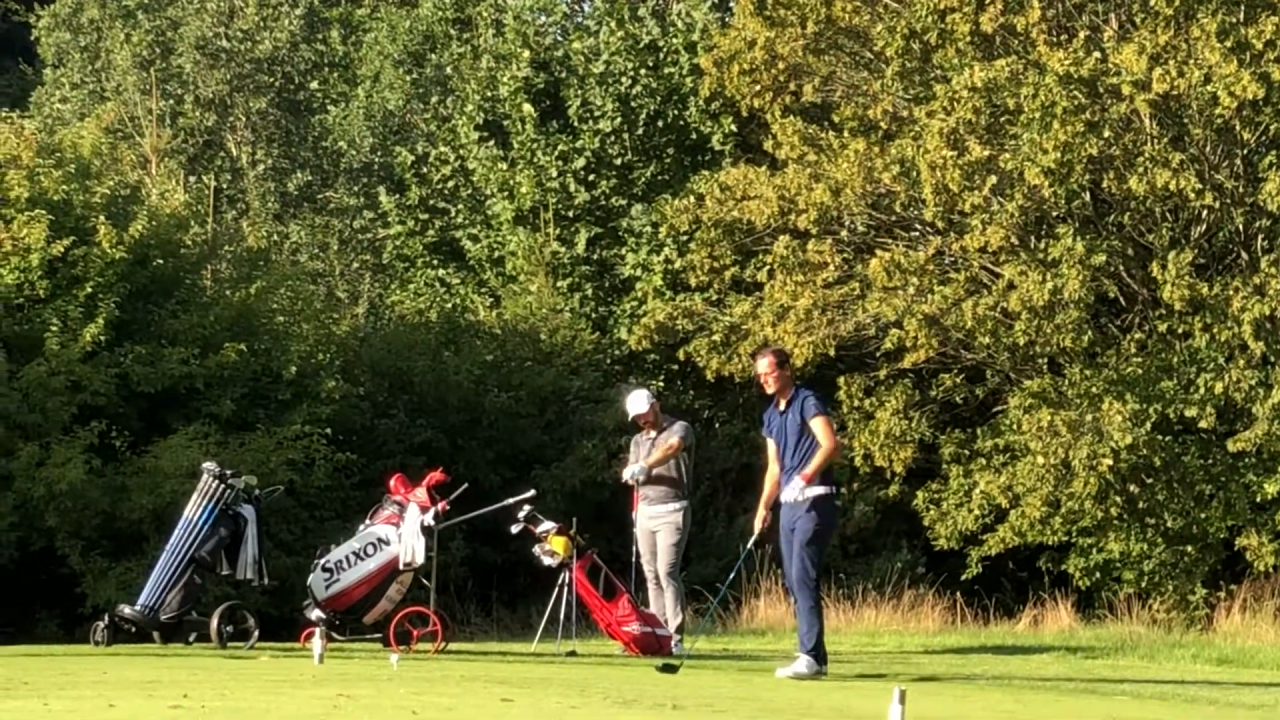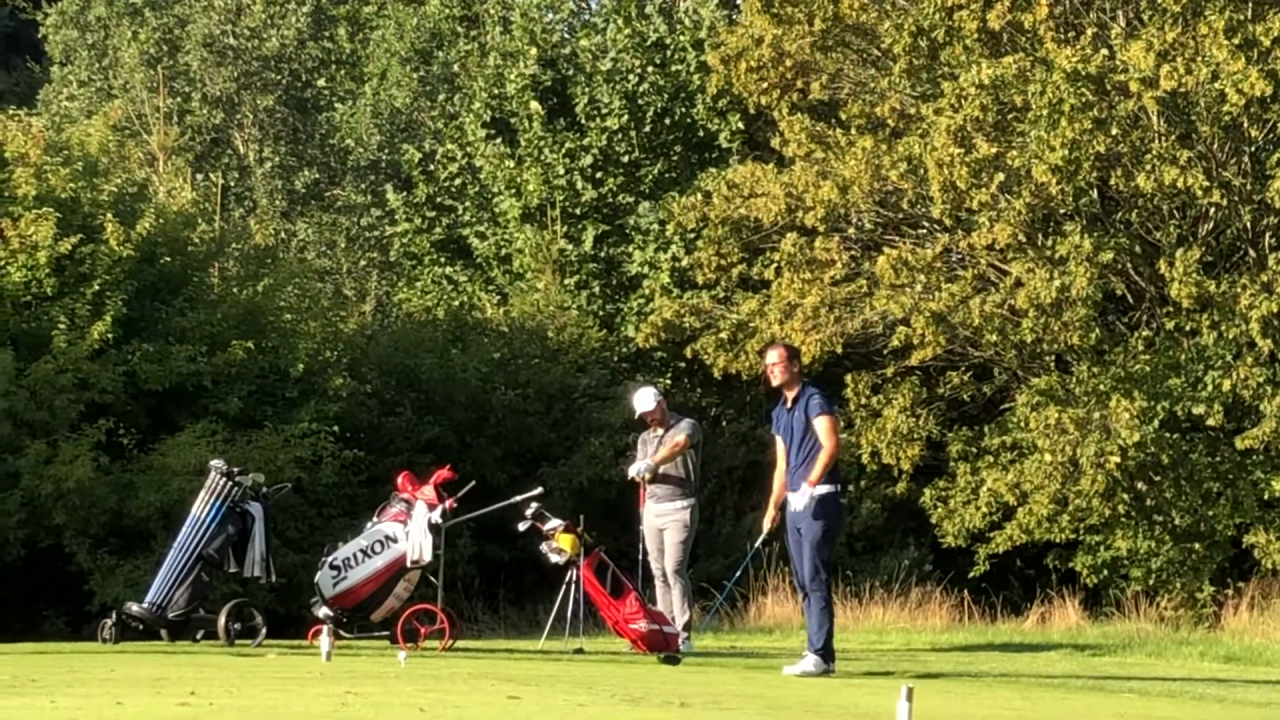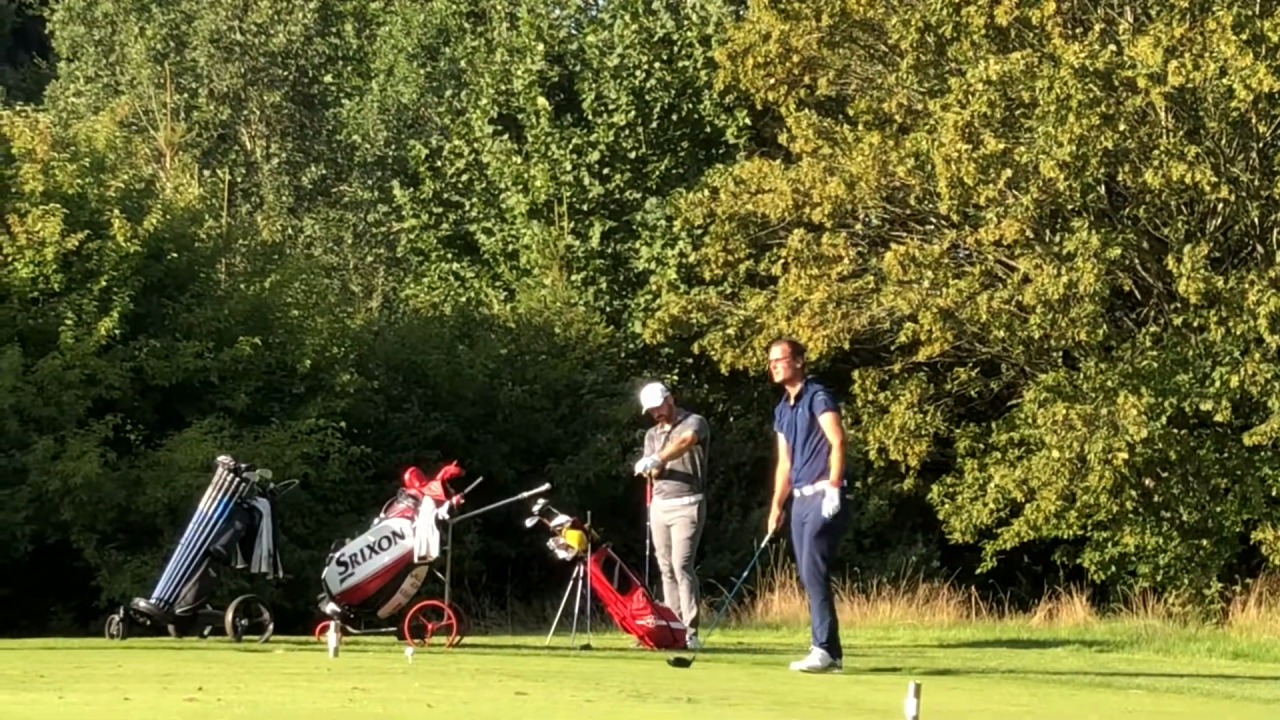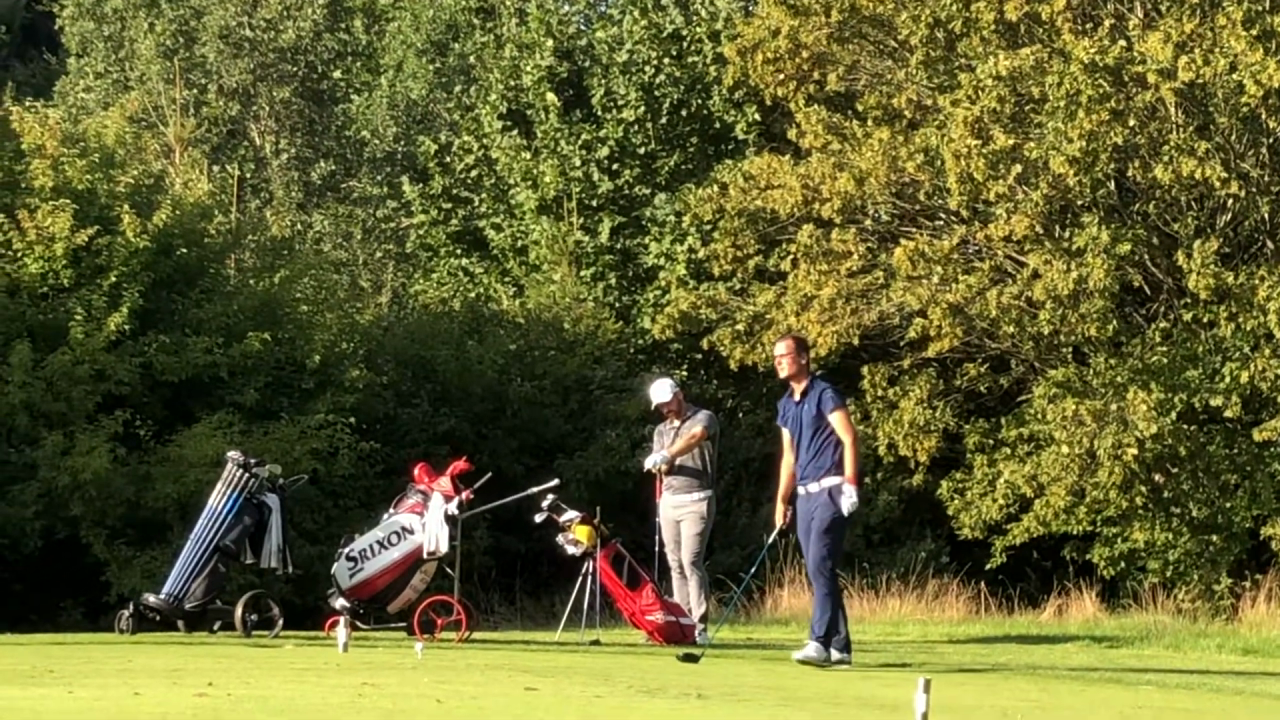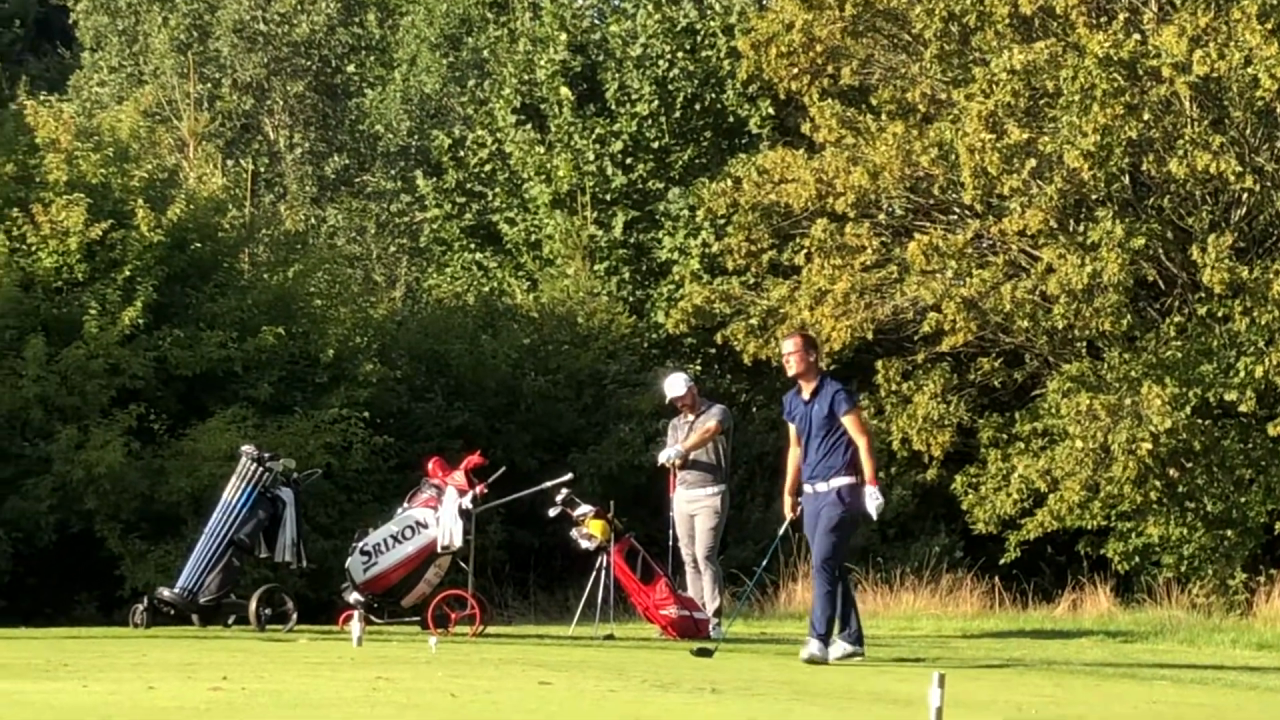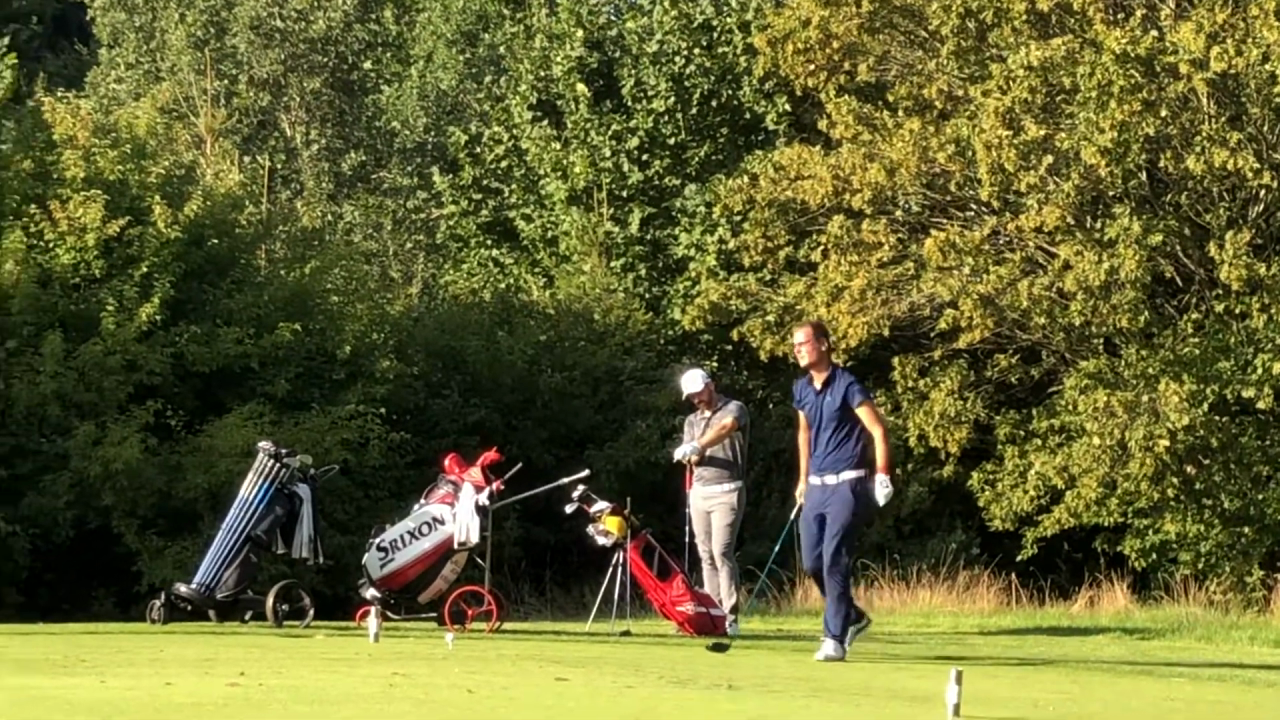
dt=0.2s
person 1, frame 1
left shoulder: (808, 401)
right shoulder: (770, 415)
left elbow: (830, 445)
left wrist: (803, 479)
right wrist: (763, 507)
left hip: (814, 501)
right hip: (789, 506)
left knee: (805, 578)
right knee: (795, 583)
left ankle: (810, 657)
right ankle: (815, 657)
person 1, frame 2
left shoulder: (814, 399)
right shoulder: (779, 413)
left elbow: (831, 445)
left wrist: (810, 485)
right wrist: (772, 506)
left hip: (819, 500)
right hip: (796, 505)
left knee: (815, 579)
right knee: (804, 582)
left ankle: (819, 655)
right ankle: (821, 655)
person 1, frame 3
left shoulder: (818, 396)
right shoulder: (782, 409)
left elbow: (838, 442)
left wrist: (833, 487)
right wrist: (776, 505)
left hip: (823, 497)
right hip: (800, 500)
left knee: (814, 571)
right knee: (809, 576)
left ankle: (824, 649)
right ankle: (830, 651)
person 1, frame 4
left shoulder: (824, 393)
right shoulder: (784, 405)
left elbow: (849, 439)
left wrist: (850, 484)
right wrist: (781, 500)
left hip: (830, 492)
right hip: (805, 496)
left knee: (819, 565)
right knee: (819, 570)
left ankle: (820, 642)
right ankle: (839, 646)
person 1, frame 5
left shoulder: (835, 393)
right shoulder: (791, 401)
left elbow: (862, 440)
left wrist: (870, 485)
right wrist: (789, 492)
left hip: (839, 491)
right hip: (811, 495)
left knee: (824, 563)
right knee: (831, 567)
left ankle: (818, 641)
right ankle: (851, 639)
person 1, frame 6
left shoulder: (847, 385)
right shoulder: (800, 388)
left elbow: (878, 430)
left wrist: (882, 473)
right wrist: (802, 478)
left hip: (846, 484)
right hip: (816, 486)
left knee: (834, 560)
right knee: (812, 562)
left ankle: (834, 639)
right ankle: (852, 616)
person 2, frame 1
left shoulder: (680, 429)
right shoulder: (637, 441)
left elbow: (670, 449)
right elbow: (631, 478)
left wrist: (643, 466)
right wrist: (637, 473)
left hip: (672, 512)
right hip: (644, 513)
left knee: (667, 572)
right knee: (652, 575)
left ankle: (676, 638)
person 2, frame 2
left shoulder: (687, 426)
right shoulder: (644, 438)
left elbow: (677, 446)
right elbow: (640, 475)
left wrist: (650, 463)
right wrist: (645, 473)
left hip: (679, 509)
right hip: (652, 510)
left knee: (674, 570)
right knee: (659, 573)
left ankle: (683, 635)
person 2, frame 3
left shoulder: (694, 422)
right shoulder: (652, 434)
left elbow: (684, 442)
right elbow: (650, 471)
left wrist: (657, 458)
right wrist: (652, 468)
left hip: (687, 505)
right hip: (659, 506)
left knee: (682, 566)
right knee: (666, 569)
left ankle: (691, 631)
person 2, frame 4
left shoulder: (703, 418)
right shoulder: (661, 430)
left elbow: (695, 437)
right elbow: (660, 468)
left wrist: (666, 454)
right wrist: (661, 463)
left hip: (696, 501)
right hip: (668, 501)
left knee: (691, 561)
right knee: (676, 564)
left ankle: (700, 627)
person 2, frame 5
left shoulder: (717, 412)
right shoulder: (675, 424)
left elbow: (709, 431)
right elbow: (674, 462)
left wrist: (681, 449)
right wrist: (676, 458)
left hip: (710, 495)
right hip: (682, 495)
left knee: (705, 556)
right knee: (689, 559)
left ankle: (714, 621)
person 2, frame 6
left shoulder: (734, 409)
right shoulder: (691, 421)
left elbow: (726, 428)
right elbow: (692, 459)
left wrist: (697, 445)
right wrist: (692, 454)
left hip: (727, 492)
right hip: (699, 492)
left knee: (722, 553)
right knee: (706, 555)
left ankle: (730, 618)
